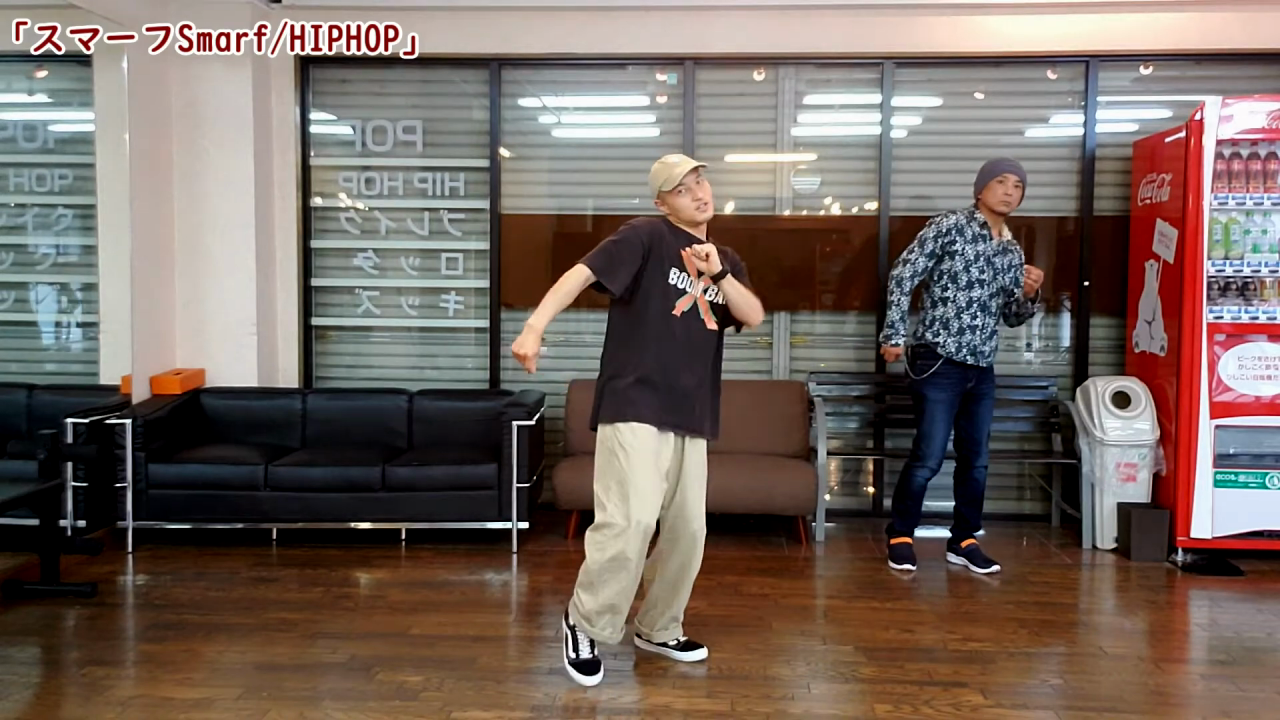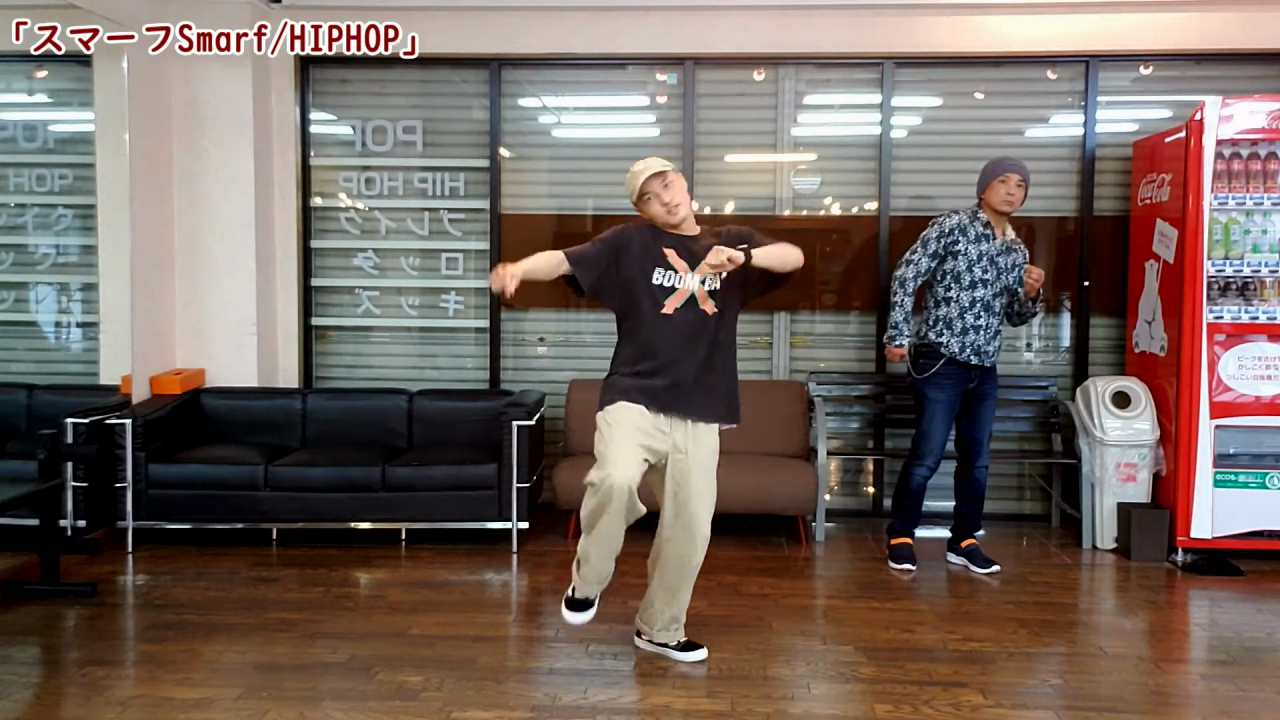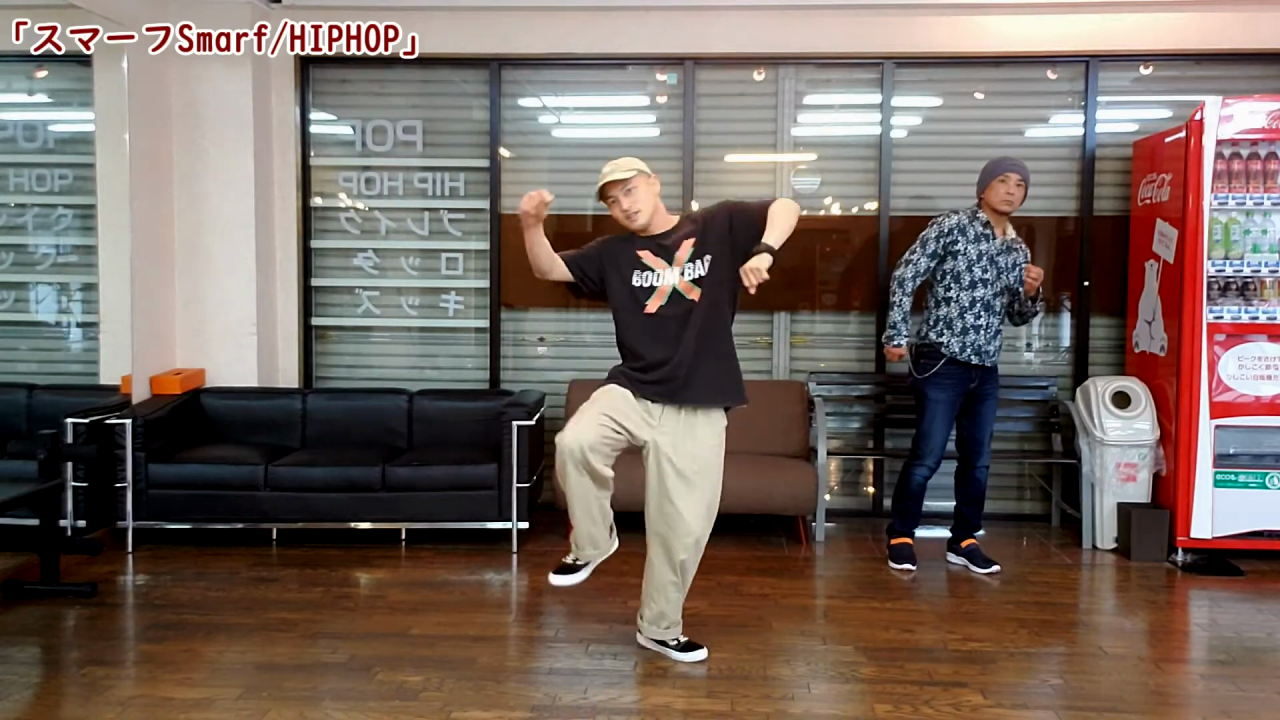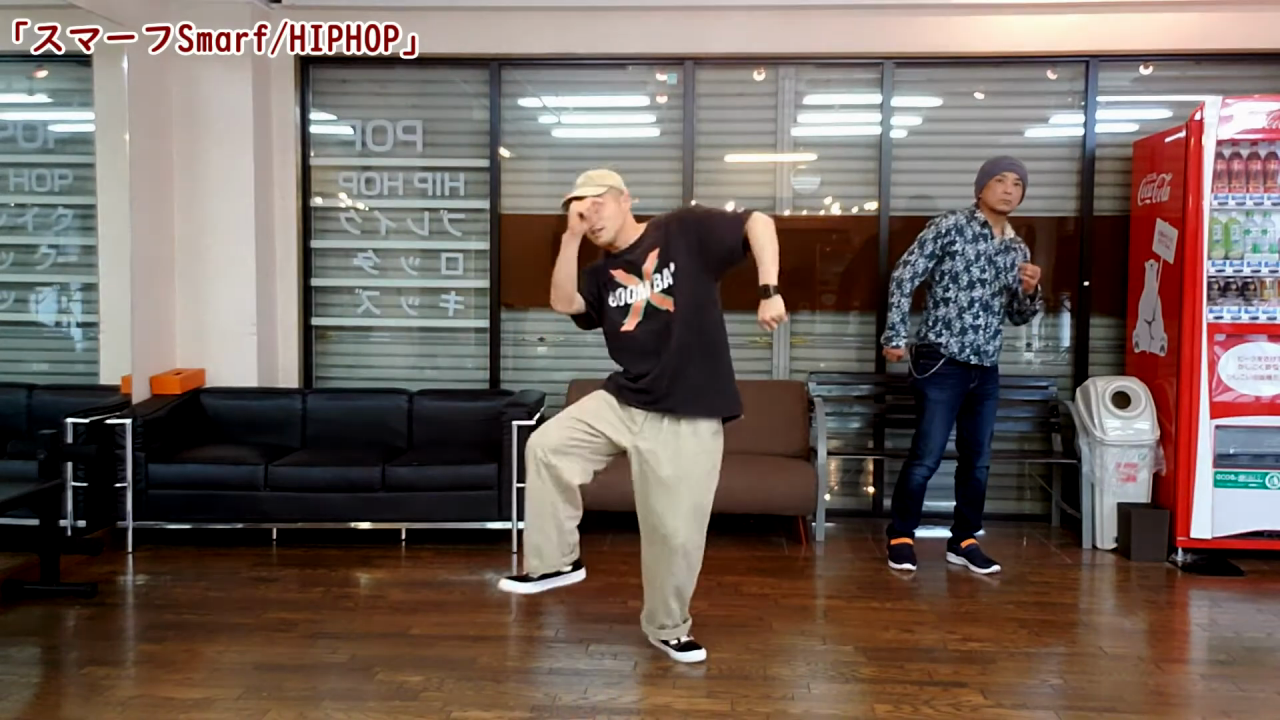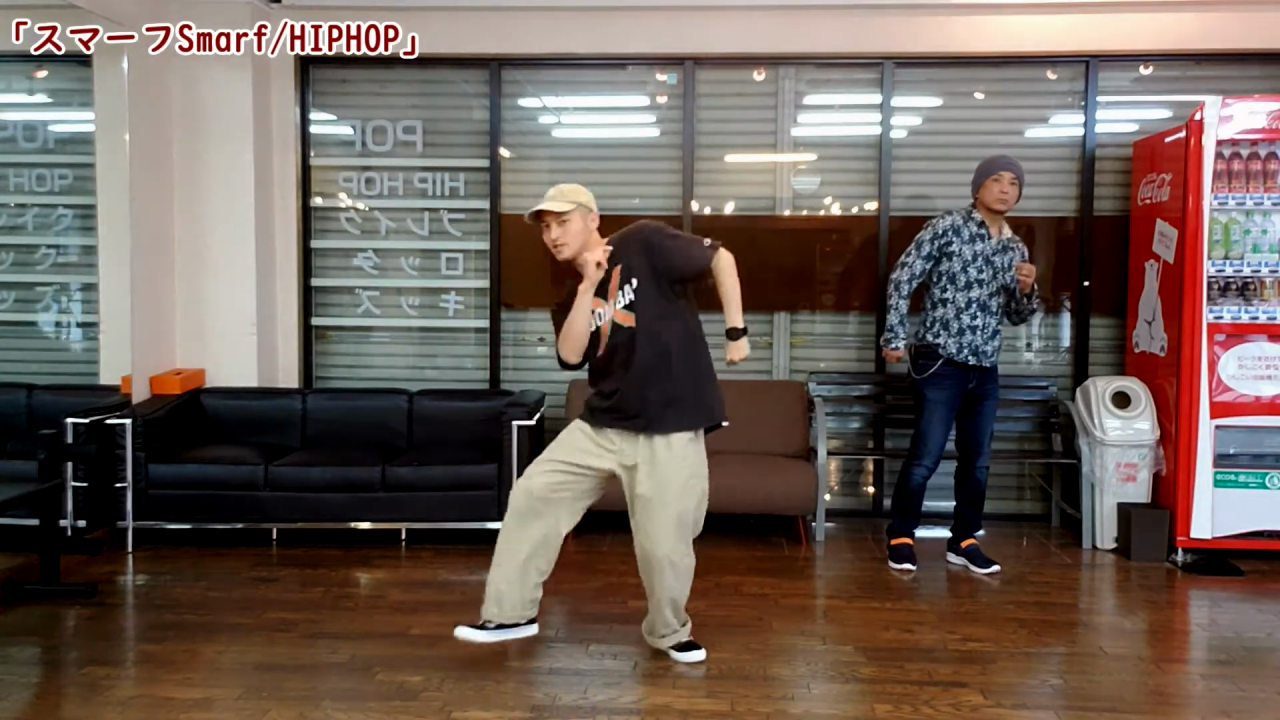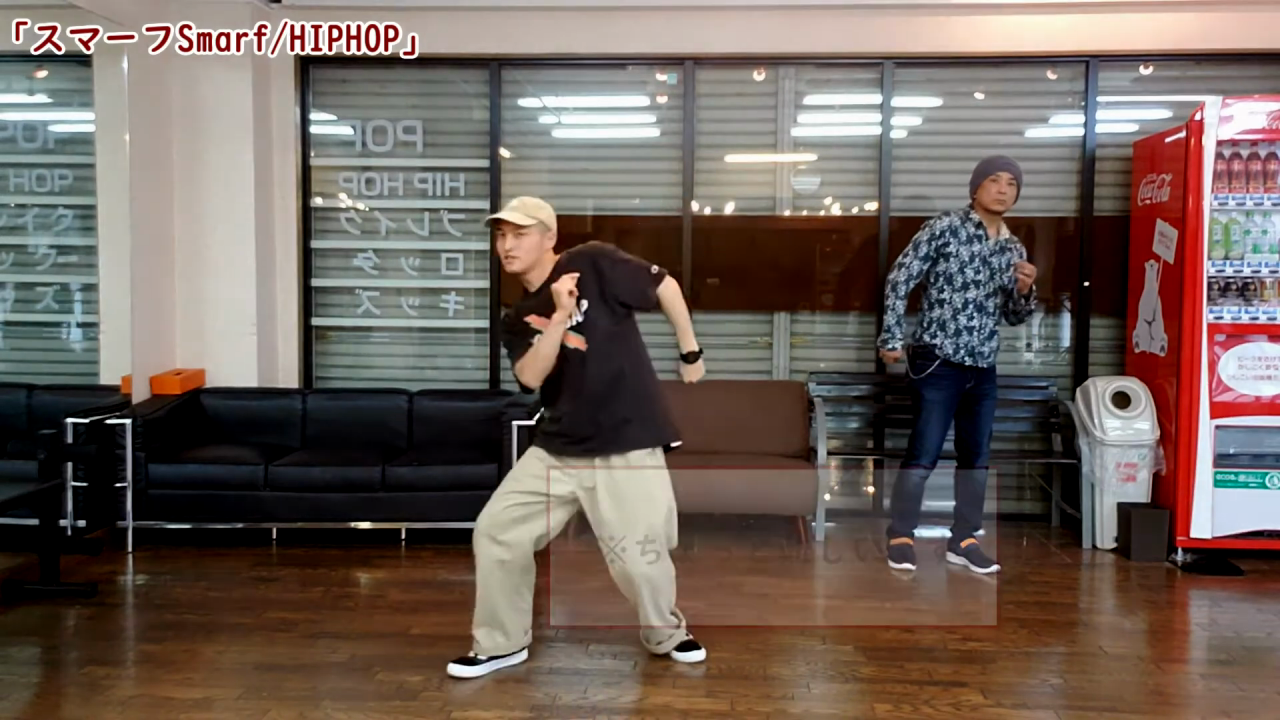
dt=0.2s
person 1, frame 1
left shoulder: (723, 259)
right shoulder: (645, 237)
left elbow: (752, 316)
right elbow: (581, 273)
left wrist: (717, 271)
right wrist: (535, 326)
left hip: (690, 415)
right hip: (634, 406)
left knee: (687, 529)
right knee: (630, 519)
left ankle: (659, 630)
right ankle: (585, 629)
person 1, frame 2
left shoulder: (731, 241)
right shoulder: (627, 244)
left elbow: (793, 257)
right elbow: (561, 262)
left wrist: (744, 257)
right wrist: (516, 269)
left hip: (700, 410)
right hip: (635, 394)
left knee: (690, 526)
right knee: (616, 481)
left ankle: (660, 629)
right ankle: (590, 574)
person 1, frame 3
left shoulder: (718, 225)
right shoulder: (613, 252)
left elbow: (785, 208)
right elbow: (548, 269)
left wrist: (763, 254)
right wrist: (532, 225)
left hip: (698, 403)
right hip: (632, 389)
left knee: (685, 523)
right knee: (575, 442)
left ankle: (660, 628)
right ankle: (592, 541)
person 1, frame 4
left shoulder: (685, 228)
right shoulder: (603, 273)
left elbow: (759, 223)
right elbow: (562, 303)
left wrist: (769, 291)
right wrist: (571, 239)
left hip: (692, 409)
right hip: (623, 399)
left knee: (676, 528)
right knee: (546, 449)
left ankle: (667, 627)
right ankle: (555, 561)
person 1, frame 5
left shoulder: (643, 243)
right shoulder: (569, 303)
left elbow: (719, 258)
right elbow: (570, 354)
left wrist: (735, 330)
right wrist: (590, 287)
left hip: (671, 426)
right hip: (603, 424)
left knee: (664, 540)
right knee: (531, 498)
left ankle: (668, 631)
right ankle: (510, 614)
person 1, frame 6
left shoulder: (594, 263)
right shoulder: (516, 318)
left elbow: (662, 285)
right elbow: (532, 377)
left wrist: (690, 351)
right wrist: (556, 309)
left hip: (624, 445)
right hip: (556, 448)
left knee: (639, 554)
right knee: (495, 532)
left ankle: (666, 632)
right ankle: (501, 644)
person 2, frame 1
left shoulder: (1013, 252)
right shoulder: (949, 226)
left elbow: (1012, 316)
right elbow: (903, 276)
left wrist: (1030, 296)
right wrist: (894, 334)
left hip: (981, 369)
right hip: (937, 363)
left knee: (976, 460)
right knee: (928, 456)
left ankle: (963, 540)
right ankle: (900, 535)
person 2, frame 2
left shoulder: (1017, 251)
right shoulder: (952, 226)
left elbow: (1014, 316)
right elbow: (906, 276)
left wrist: (1031, 295)
right wrist: (898, 336)
left hip: (984, 370)
right hip: (940, 363)
left knee: (976, 460)
right knee: (926, 456)
left ankle: (963, 540)
right ankle: (900, 536)
person 2, frame 3
left shoulder: (1018, 251)
right shoulder: (952, 226)
left elbow: (1017, 316)
right elbow: (906, 275)
left wrist: (1032, 294)
right wrist: (896, 335)
left hip: (985, 369)
right hip: (941, 362)
left knee: (977, 460)
right knee: (926, 456)
left ankle: (963, 540)
right ankle: (900, 536)
person 2, frame 4
left shoulder: (1018, 250)
right shoulder: (950, 226)
left elbow: (1018, 316)
right elbow: (904, 276)
left wrist: (1030, 292)
right wrist: (896, 335)
left hip: (986, 369)
right hip: (941, 363)
left knee: (977, 460)
right knee: (926, 456)
left ankle: (963, 540)
right ankle: (900, 536)
person 2, frame 5
left shoulder: (1016, 249)
right shoulder: (947, 227)
left elbow: (1016, 315)
right elbow: (903, 278)
left wrist: (1027, 290)
right wrist: (895, 338)
left hip: (985, 369)
right hip: (940, 363)
left knee: (977, 460)
right knee: (926, 456)
left ankle: (963, 539)
right ankle: (900, 536)
person 2, frame 6
left shoulder: (1014, 250)
right shoulder: (944, 227)
left elbow: (1014, 316)
right elbow: (900, 279)
left wrist: (1025, 290)
right wrist: (891, 338)
left hip: (983, 369)
right hip: (938, 363)
left knee: (977, 460)
right knee: (924, 457)
left ankle: (963, 539)
right ankle: (900, 535)
